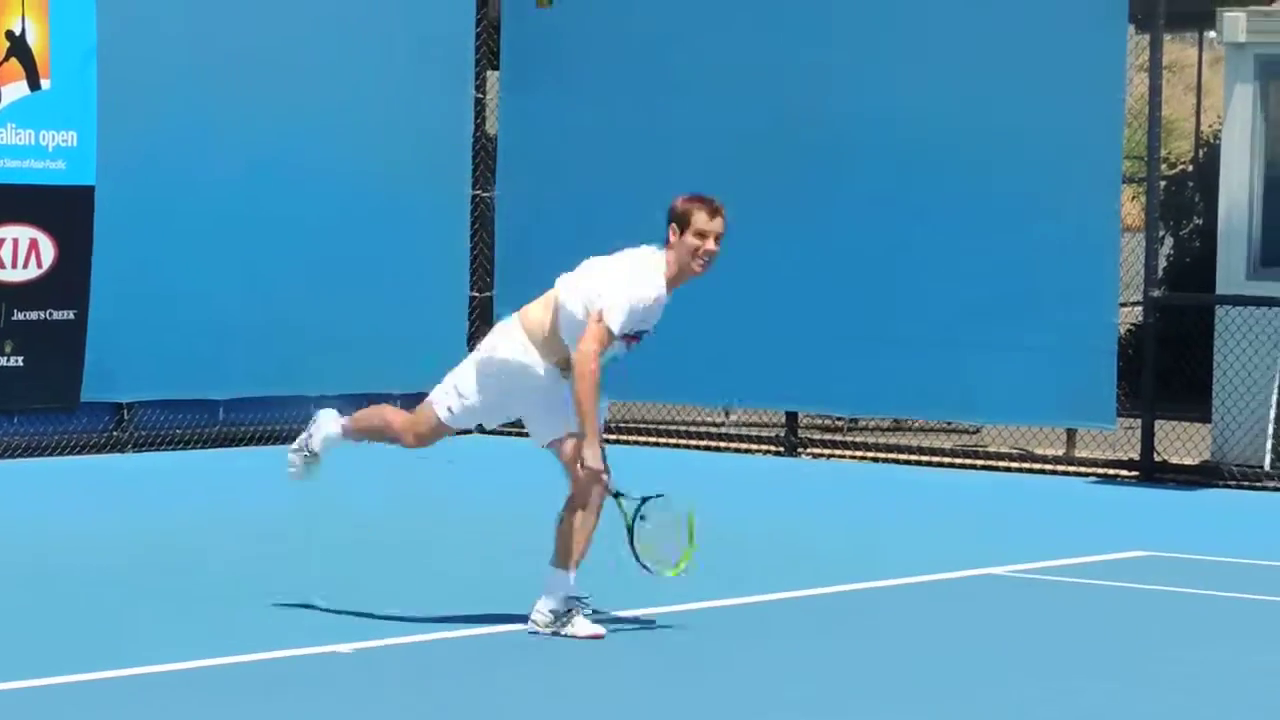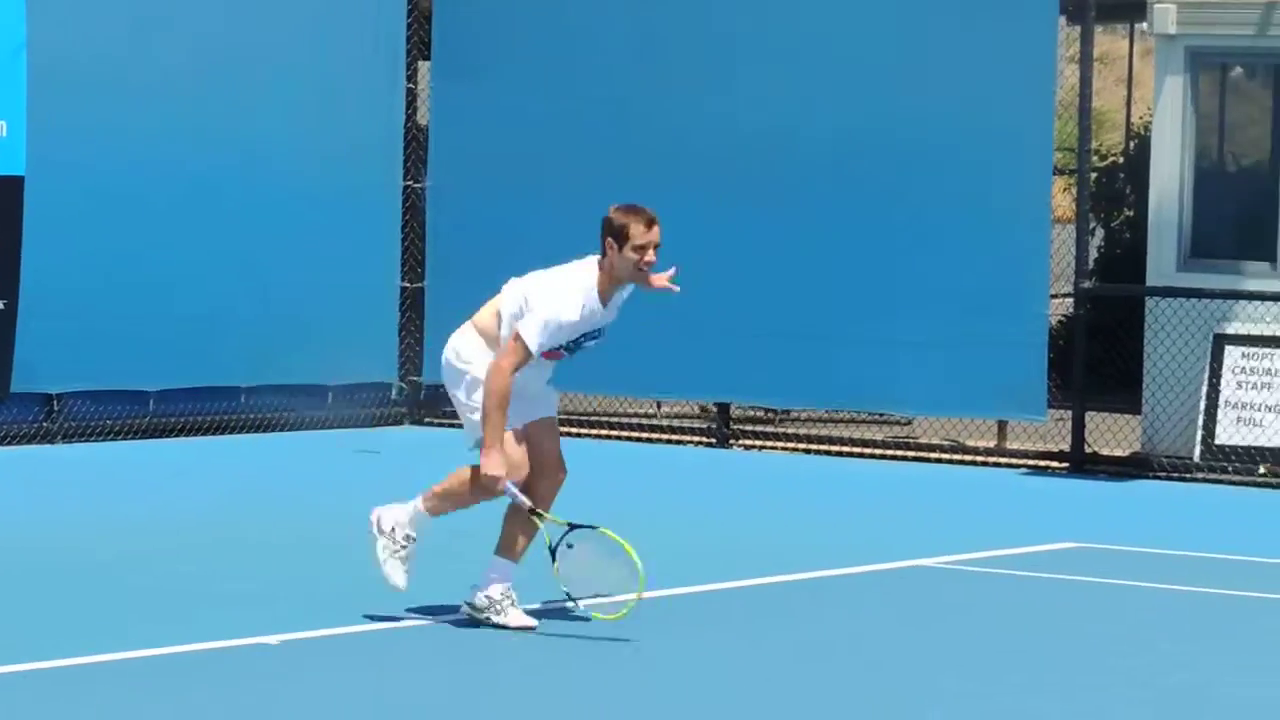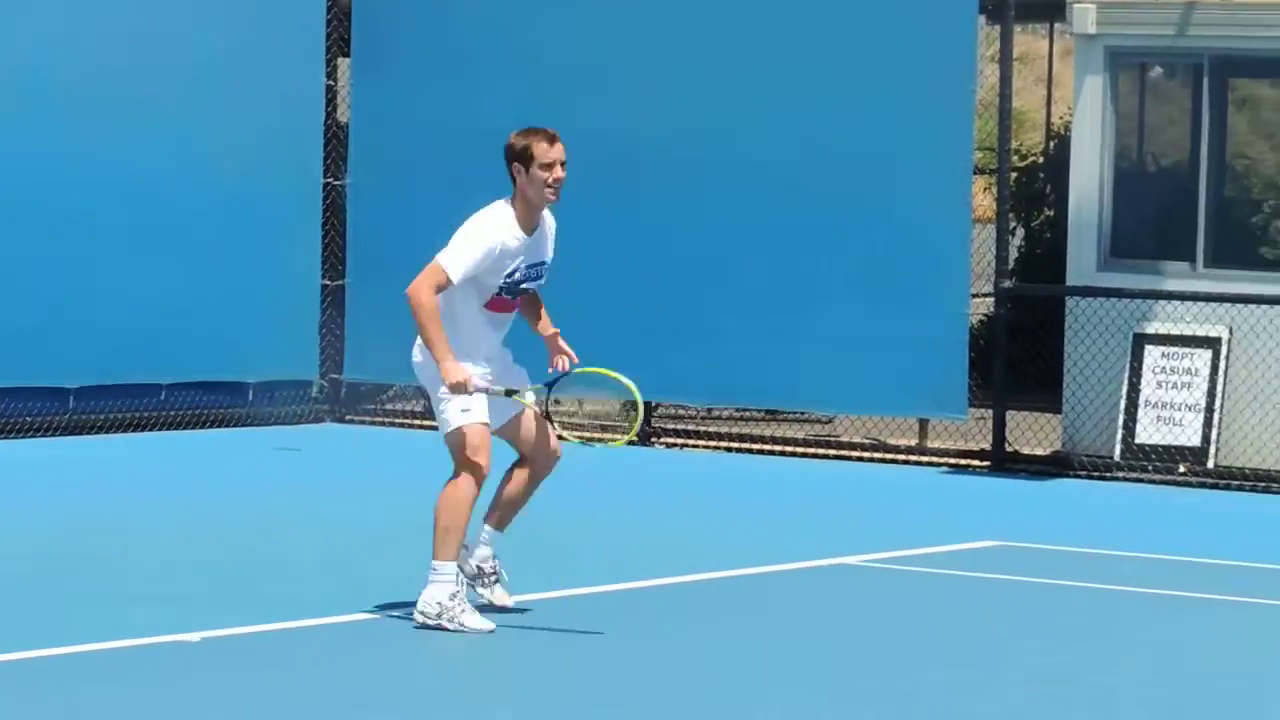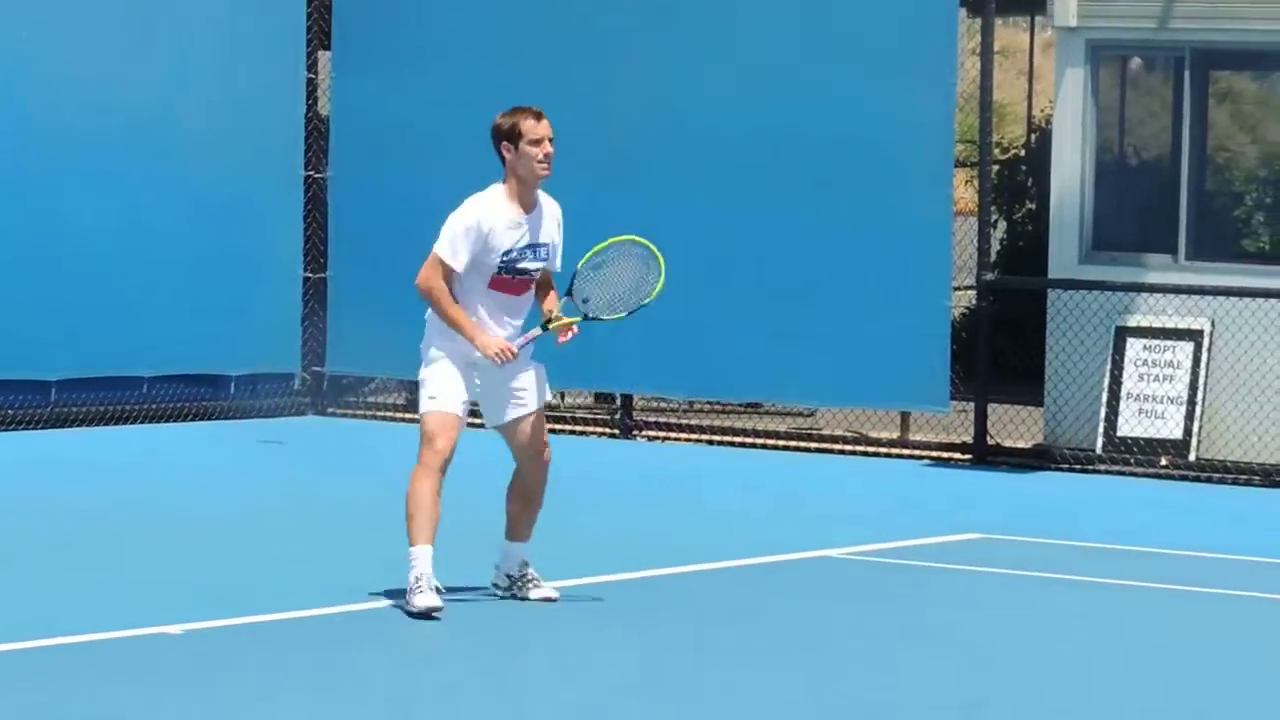
dt=0.3s
person 1, frame 1
left shoulder: (657, 285)
right shoulder: (642, 286)
right elbow: (586, 361)
right wrist: (591, 439)
left hip: (559, 379)
right hip: (512, 360)
left knee: (592, 482)
right knee: (414, 431)
left ankle: (556, 604)
right ankle: (331, 428)
person 1, frame 2
left shoulder: (613, 284)
right shoulder: (567, 303)
right elbow: (500, 369)
left wrist: (647, 280)
right wrist: (496, 444)
left hip: (526, 371)
right hip: (478, 364)
left knee: (548, 475)
right knee: (502, 473)
left ankle: (491, 591)
right ankle: (401, 519)
person 1, frame 3
left shoulder: (546, 226)
right shoulder: (490, 233)
right elbow: (419, 291)
left wrist: (550, 336)
right wrist: (446, 364)
left hip: (489, 356)
right hip: (452, 361)
left knee: (546, 450)
right knee: (474, 465)
left ankle: (480, 553)
right ankle: (437, 597)
person 1, frame 4
left shoulder: (552, 213)
right shoulder: (477, 214)
right elbow: (428, 281)
left wrist: (555, 316)
right wrist: (478, 337)
left hip: (511, 354)
right hip: (455, 351)
left knee: (536, 455)
right knee: (438, 449)
left ankle: (512, 568)
right ankle: (420, 578)
